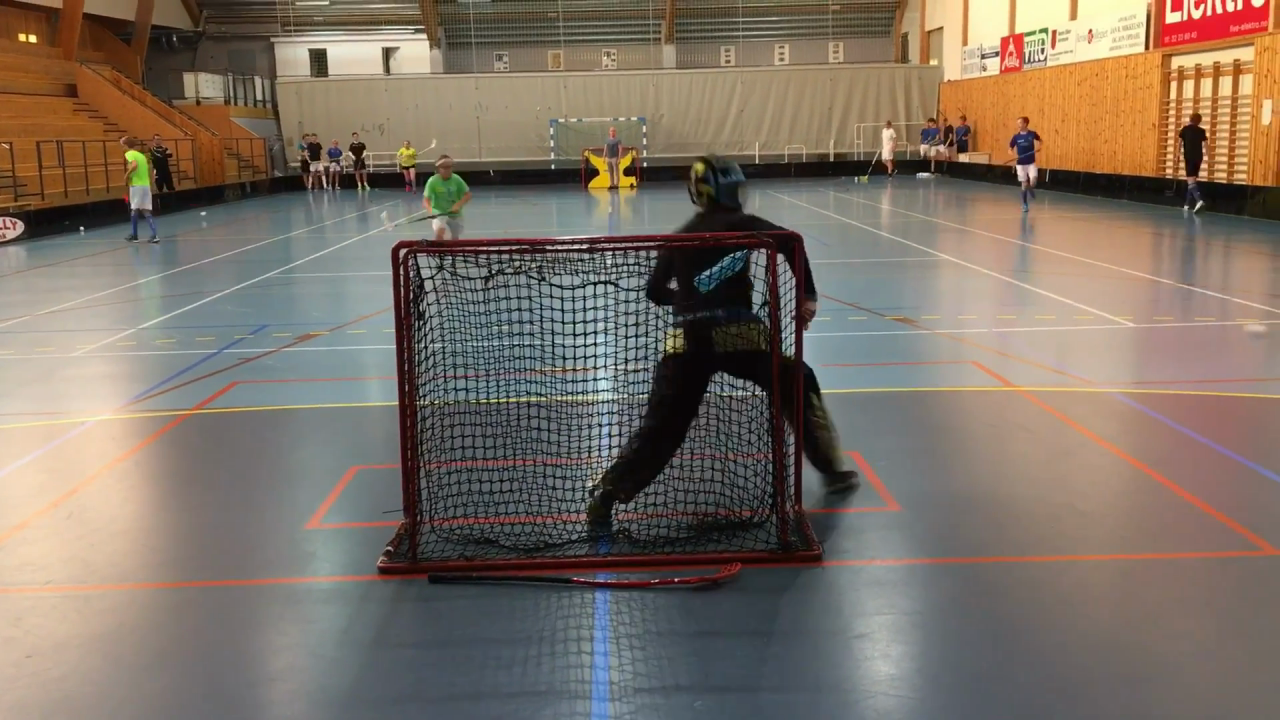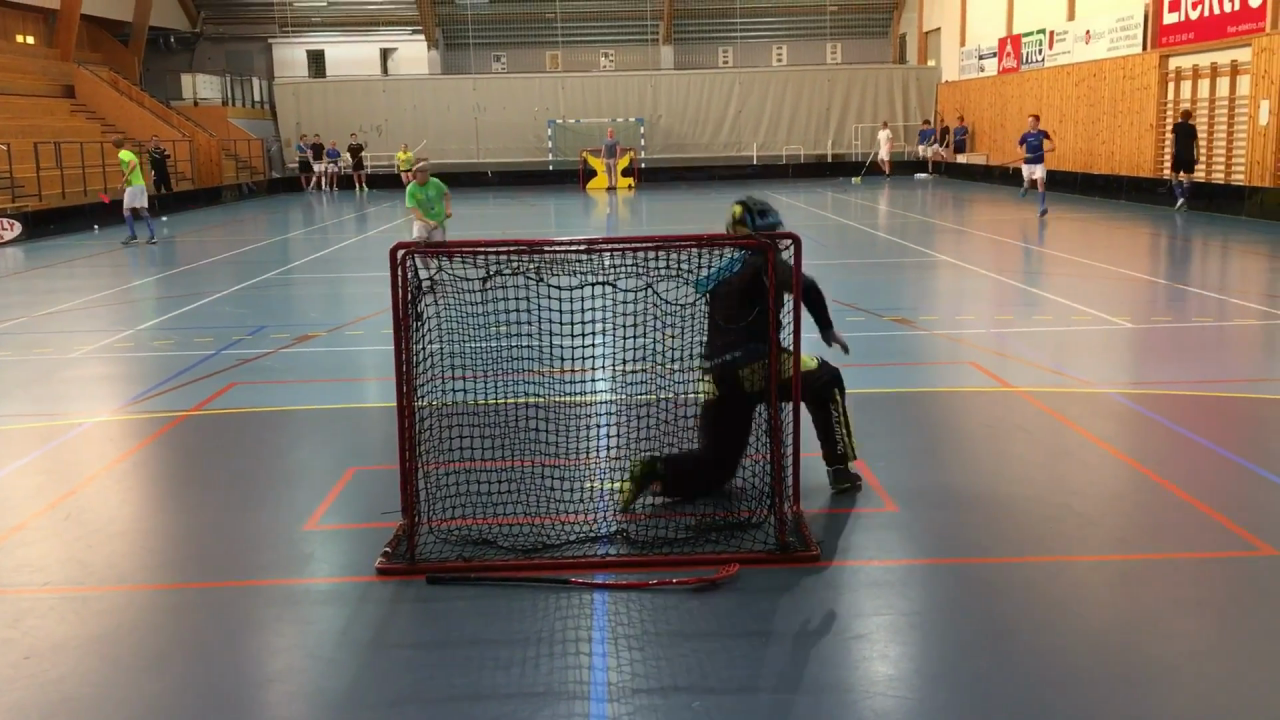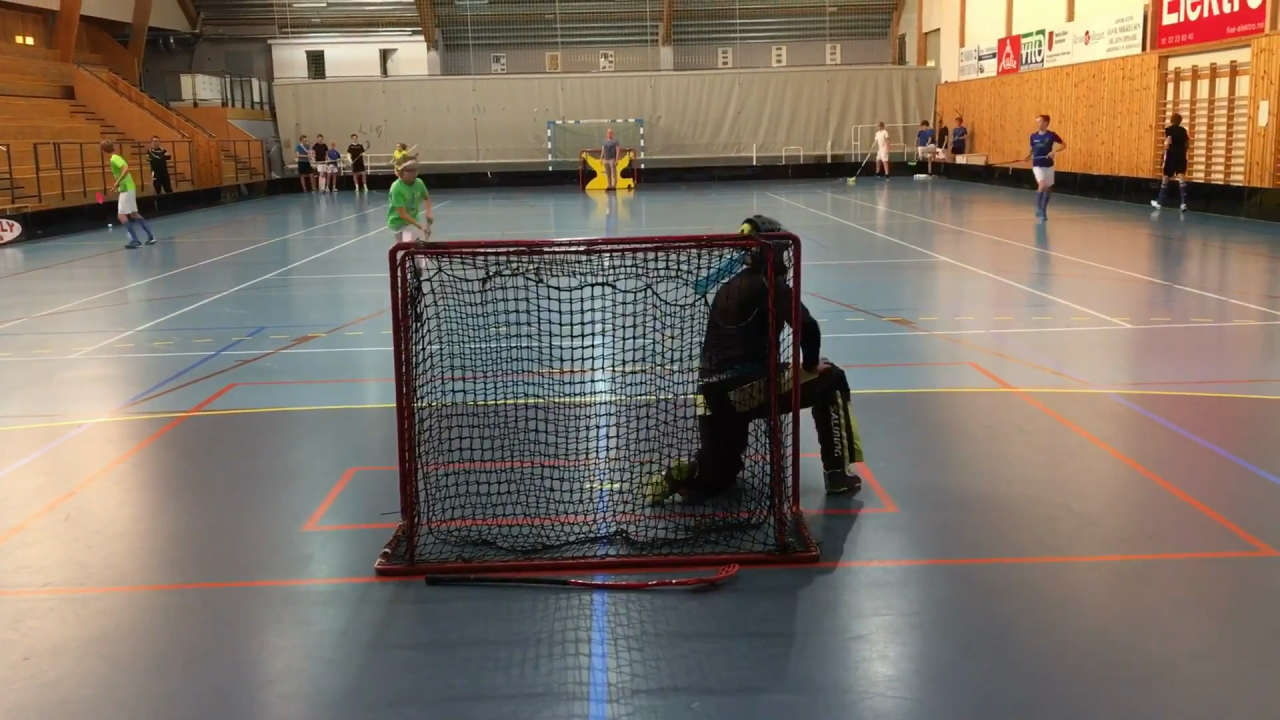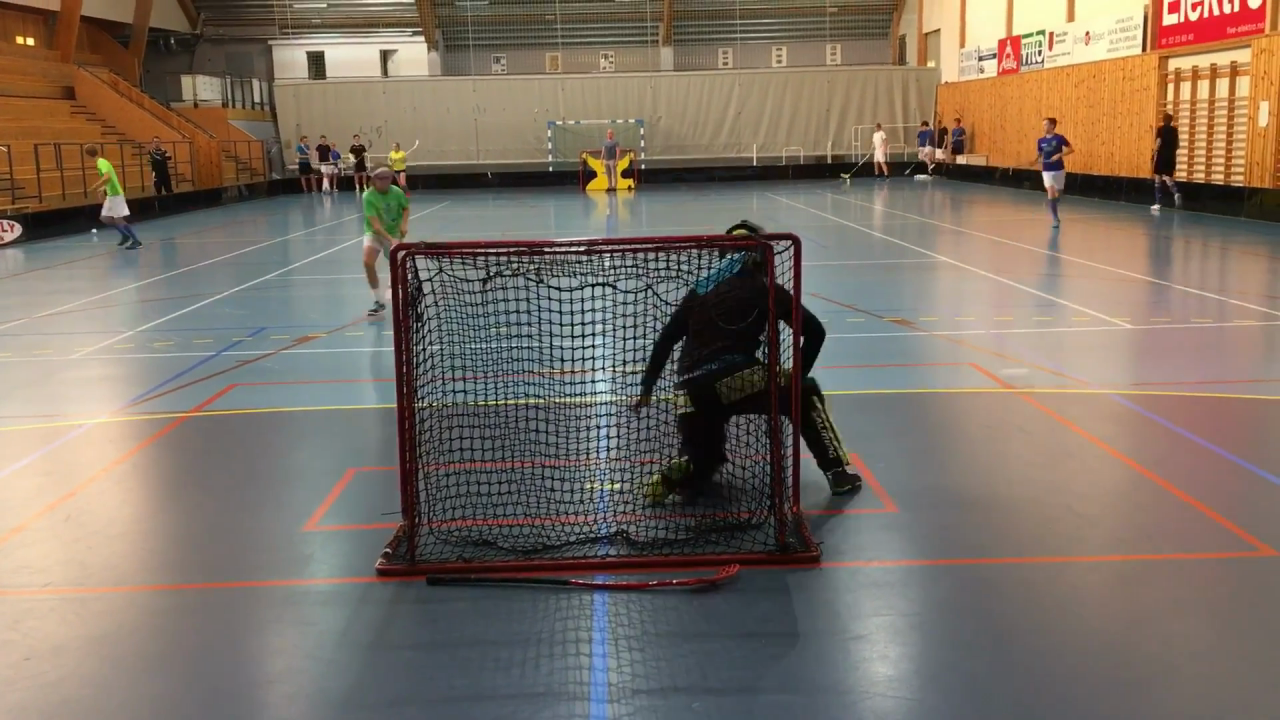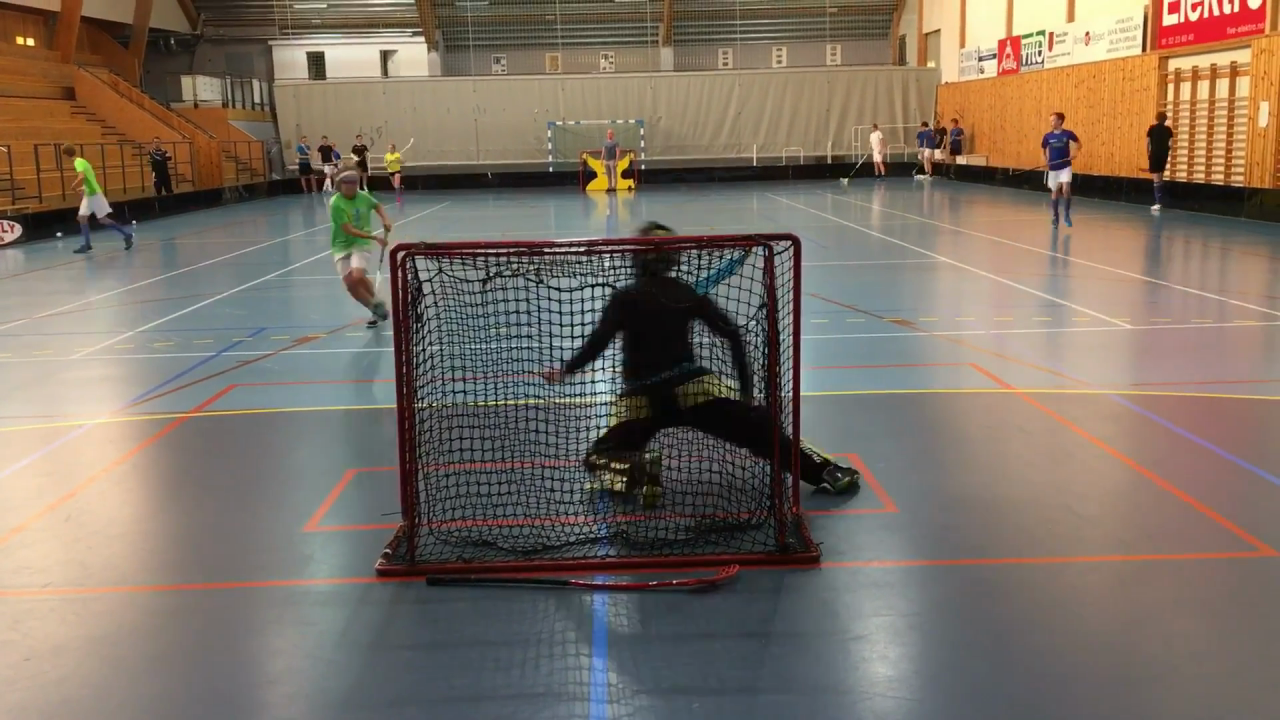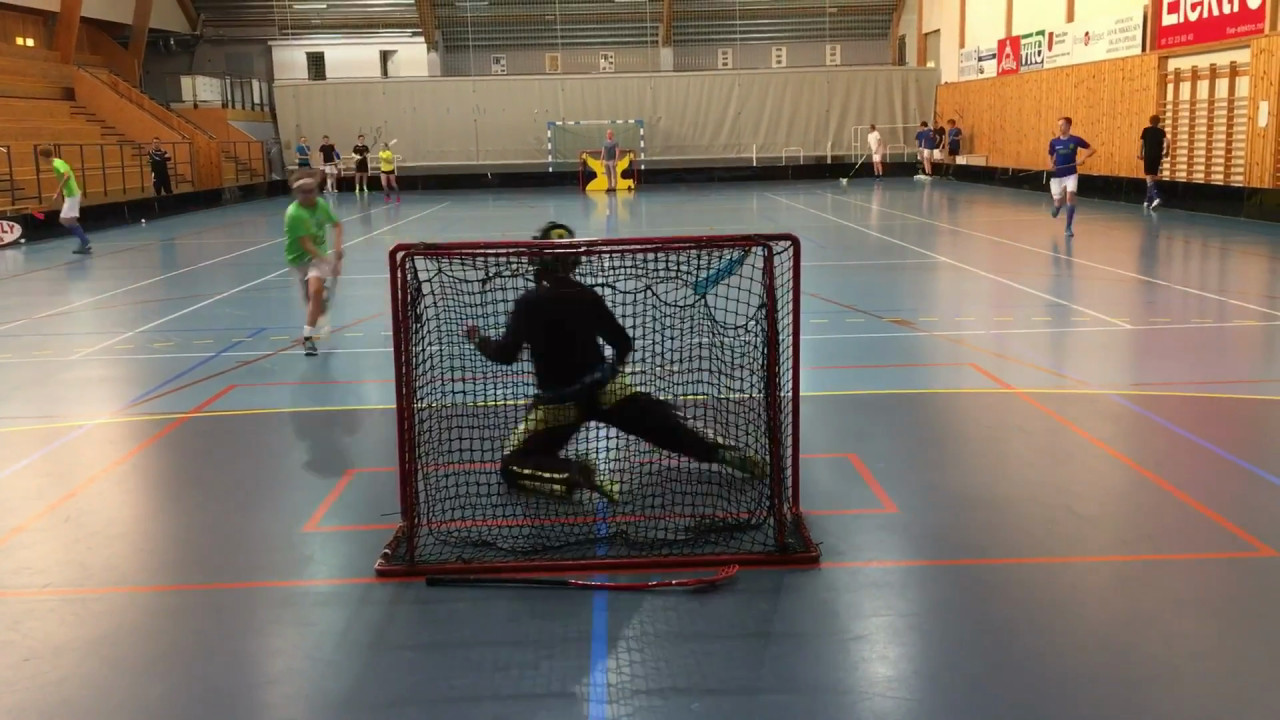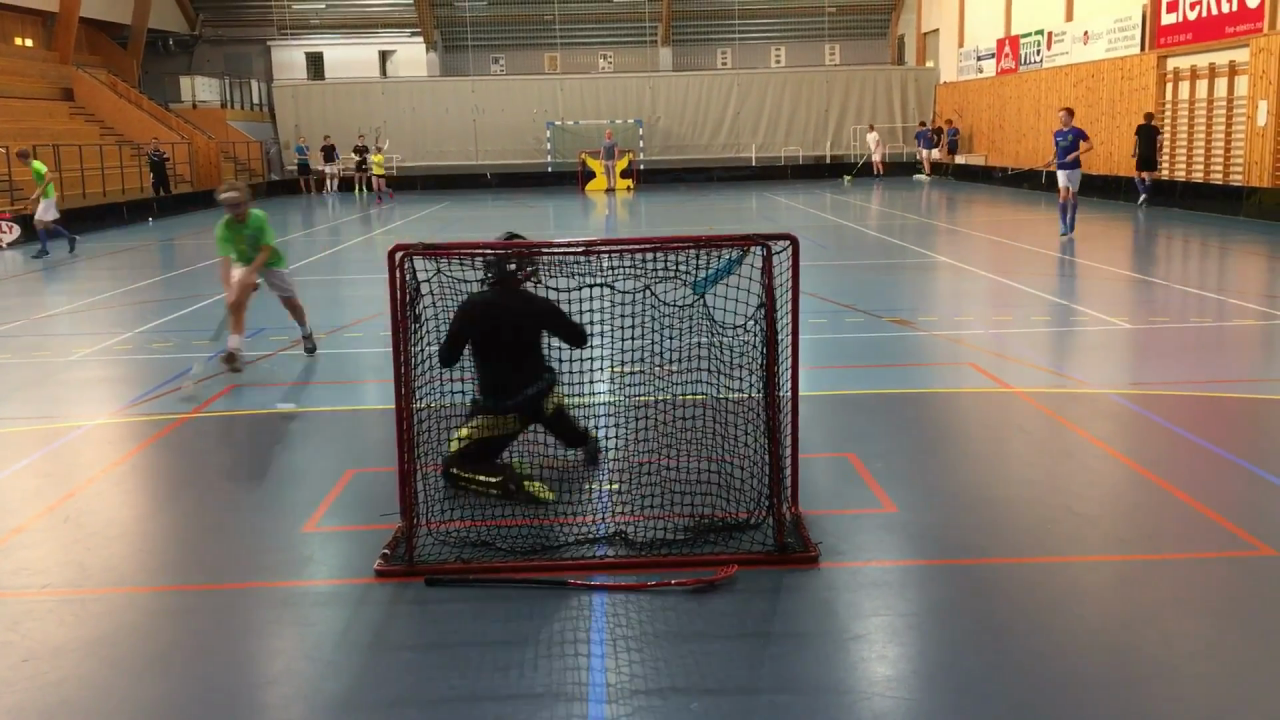
dt=0.1s
person 1, frame 1
left shoulder: (680, 237)
right shoulder: (737, 222)
left elbow: (654, 290)
right elbow: (790, 246)
right wrist: (808, 296)
left hip: (687, 342)
right hip: (733, 332)
left knee: (659, 430)
right knee: (798, 382)
left ankle: (609, 489)
right ankle: (830, 468)
person 1, frame 2
left shoulder: (721, 271)
right shoulder: (762, 260)
right elbow: (807, 288)
right wrist: (828, 332)
left hip: (720, 374)
right hip: (758, 362)
left knee: (714, 466)
right knee: (826, 382)
left ankle: (656, 470)
right ankle: (839, 470)
person 1, frame 3
left shoulder: (725, 288)
right shoulder: (767, 283)
right elbow: (807, 327)
right wrist: (810, 364)
left hip: (713, 394)
right hip: (752, 385)
left knee: (716, 472)
right knee: (830, 381)
left ankle: (686, 475)
right ankle: (837, 473)
person 1, frame 4
left shoulder: (698, 292)
right shoulder: (765, 289)
left elbow: (664, 343)
right elbow: (814, 330)
left wrist: (645, 390)
right wrist: (798, 375)
left hip: (693, 391)
right hip: (737, 378)
left knee: (704, 460)
right knee: (806, 393)
left ankle: (680, 475)
right ankle: (837, 471)
person 1, frame 5
left shoulder: (625, 297)
right shoulder: (688, 293)
left elbow: (597, 344)
right elbow: (734, 338)
left wrist: (565, 370)
right wrist: (746, 390)
left hip: (641, 397)
right hip: (689, 387)
left knee: (599, 457)
right knee: (759, 426)
left ankle: (633, 473)
right ankle: (824, 472)
person 1, frame 6
left shoulder: (529, 301)
right shoulder: (588, 296)
left elbow: (506, 353)
right elbow: (622, 341)
left wrist: (479, 341)
right wrist: (617, 365)
left hip: (558, 401)
right hip: (605, 387)
left knee: (513, 466)
right knee: (665, 426)
left ankle: (570, 476)
right ankle: (724, 453)
person 1, frame 7
left shoulder: (473, 306)
right shoulder: (538, 305)
left elbow: (447, 359)
right elbow: (579, 339)
left hip: (501, 408)
right hip: (542, 394)
left knee: (453, 467)
left ankle: (511, 482)
right ankle: (585, 443)
